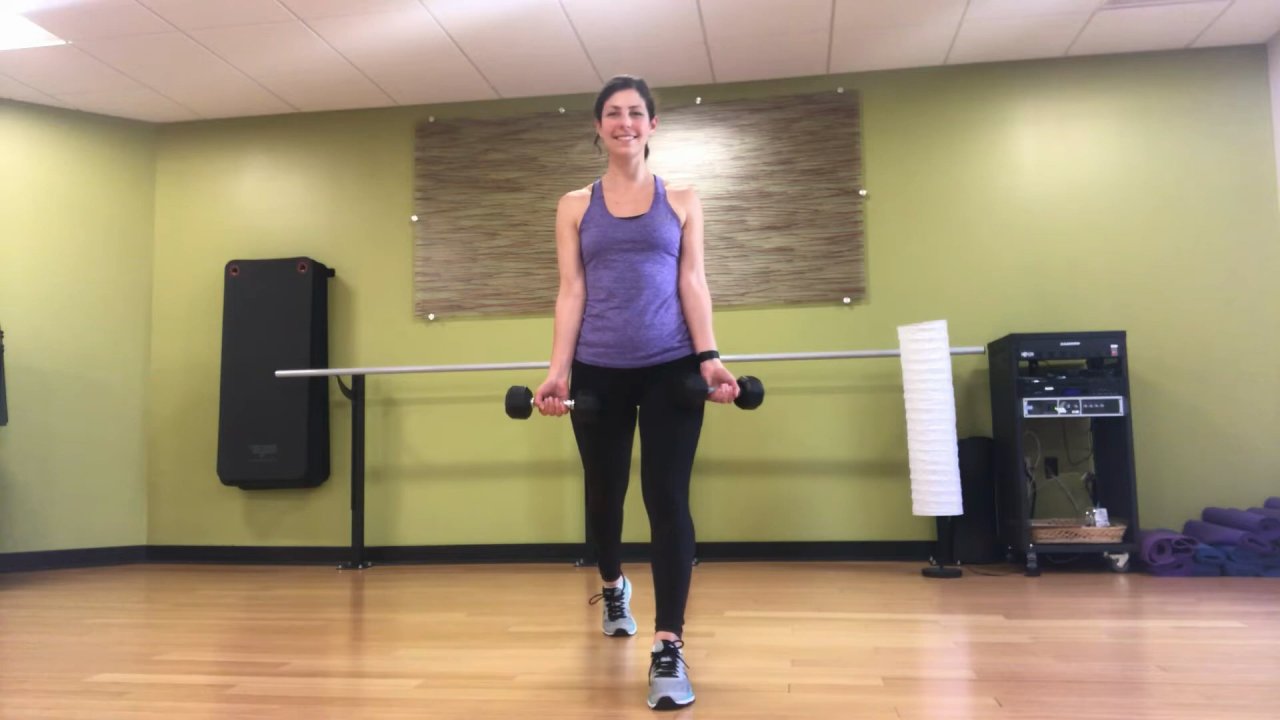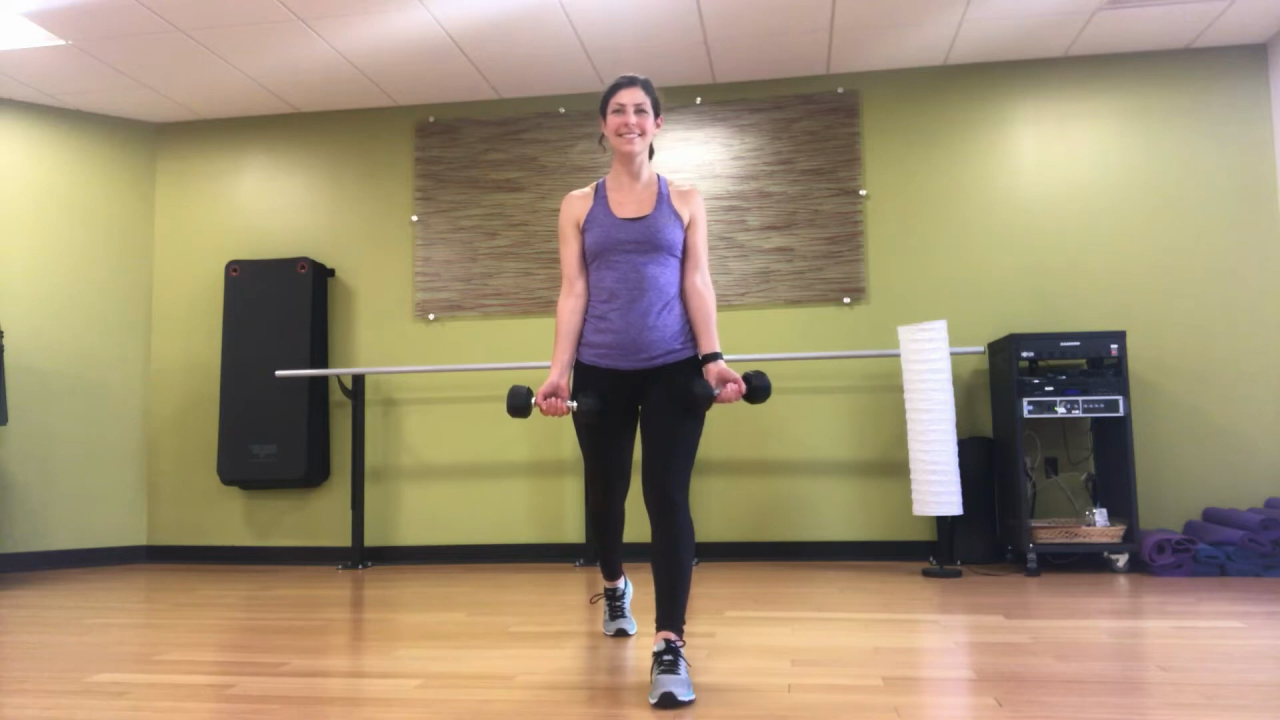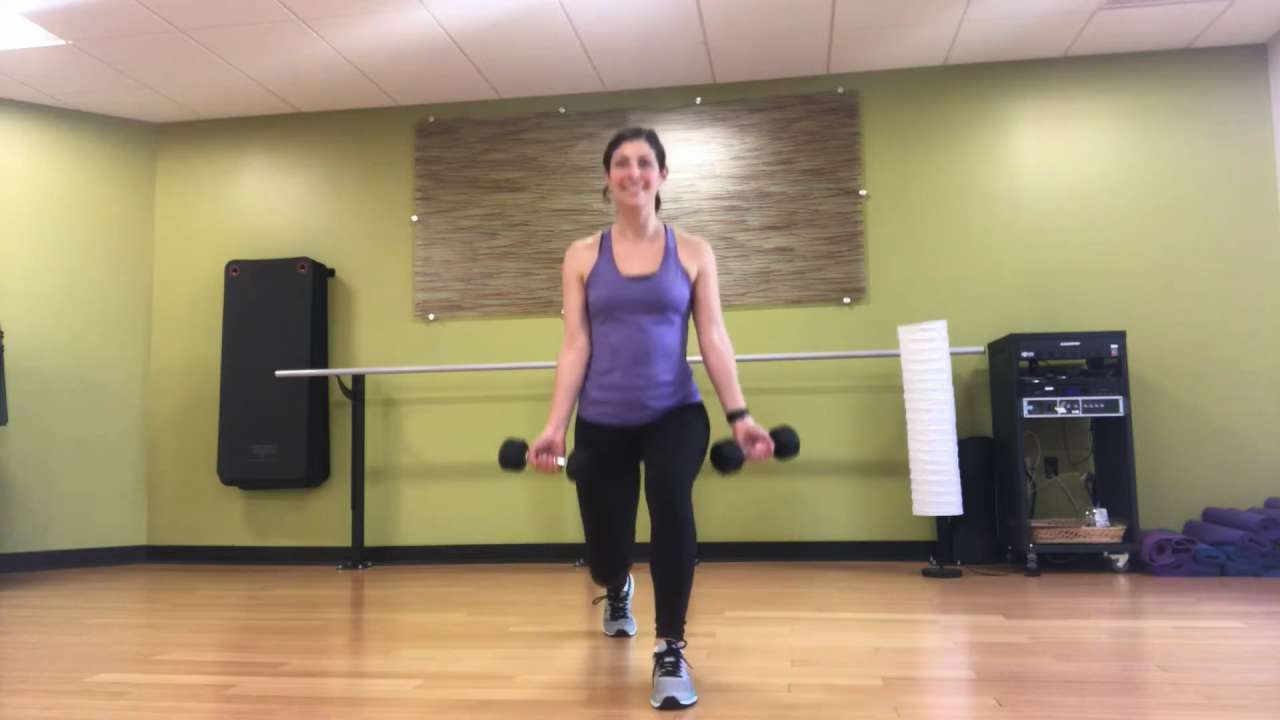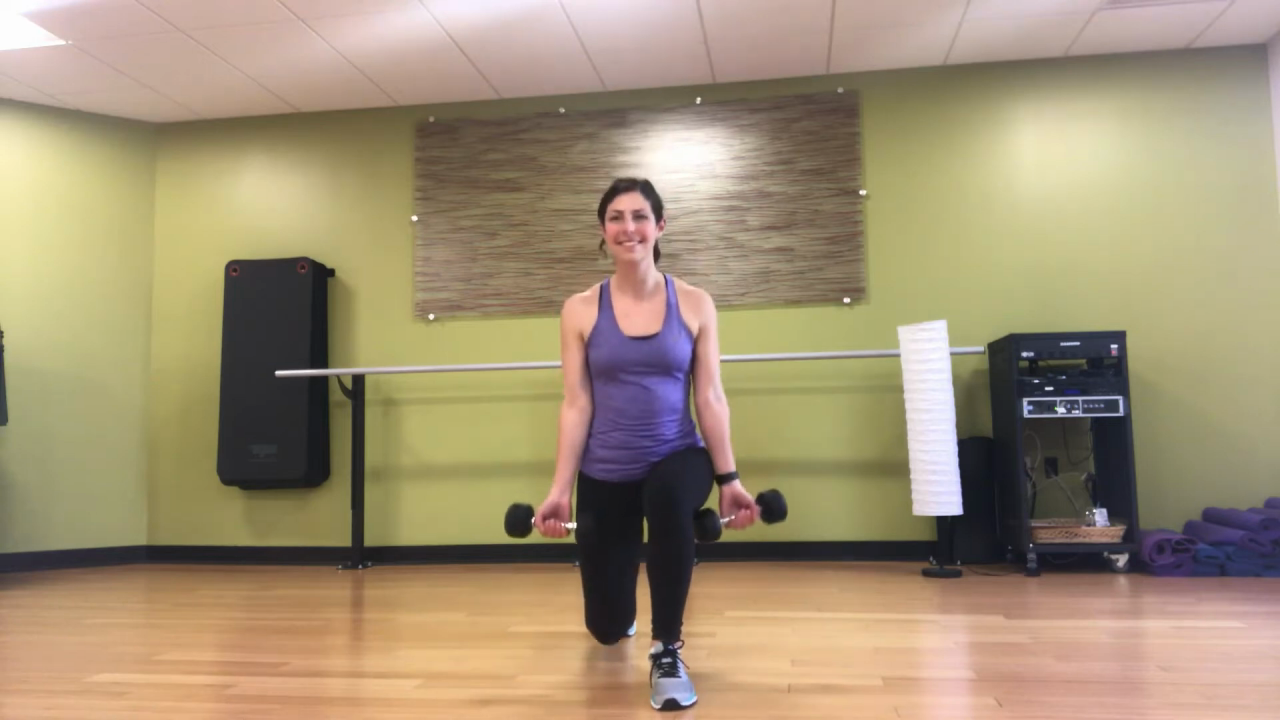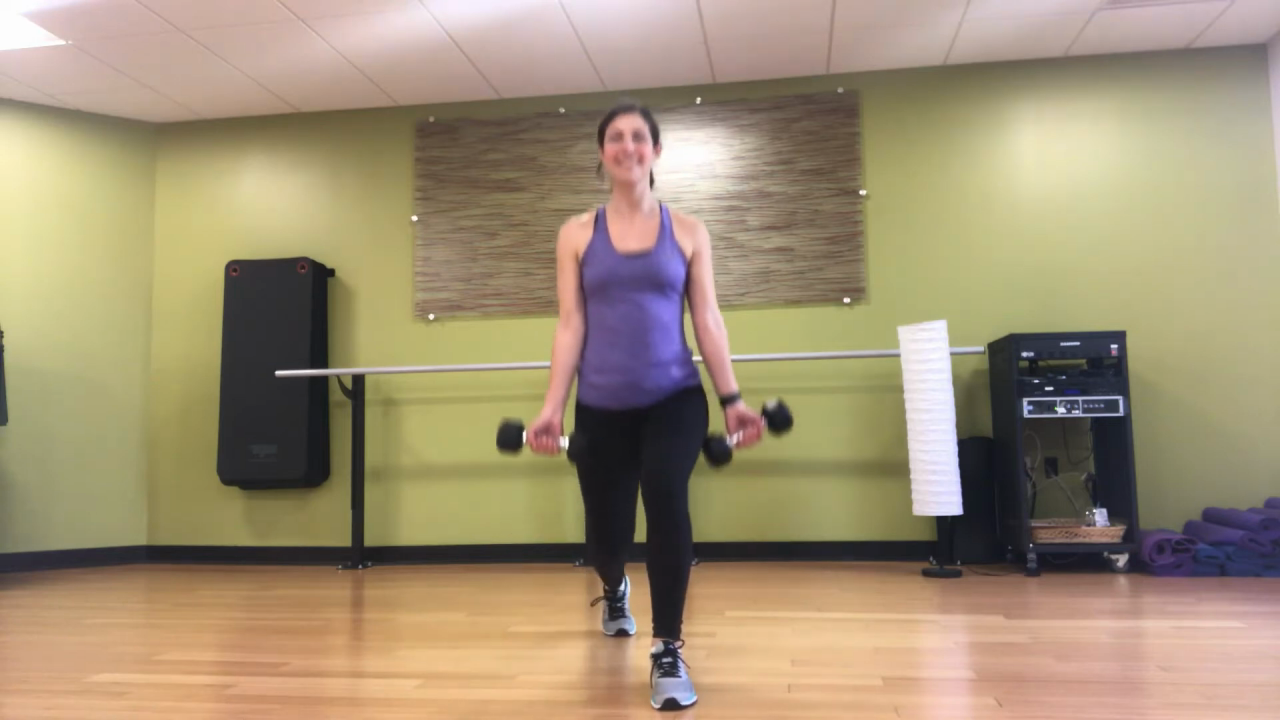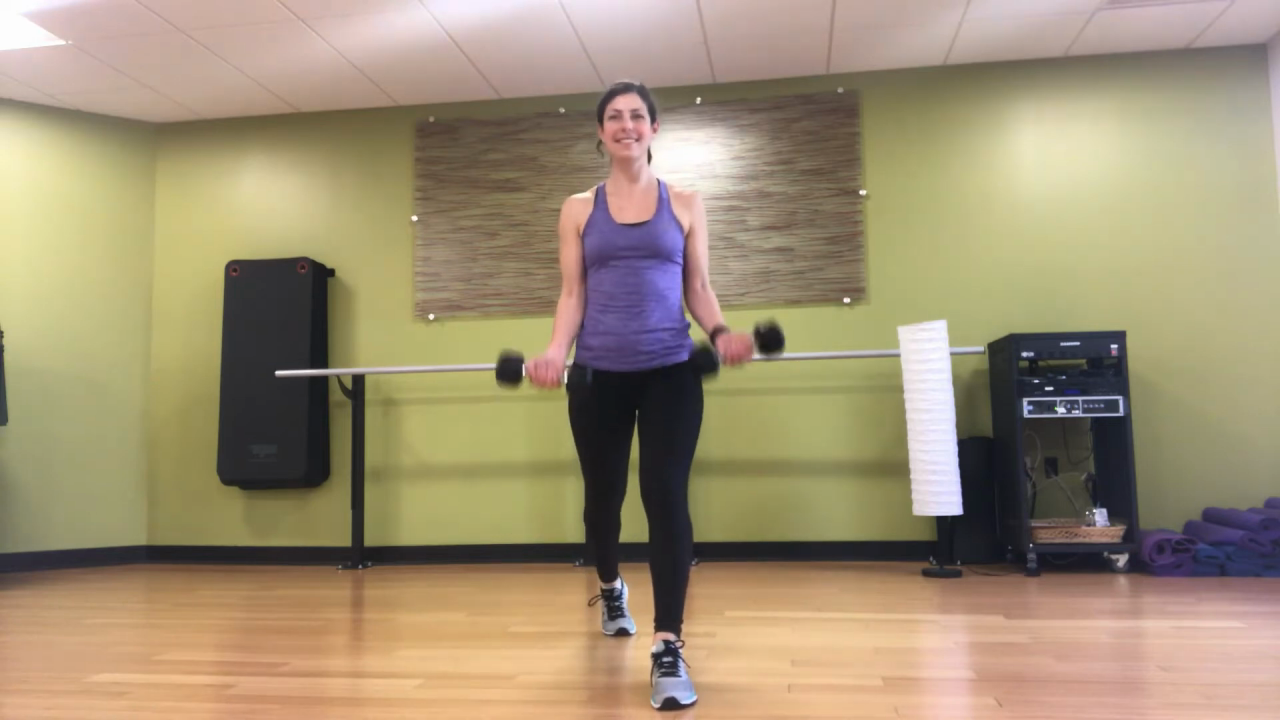
dt=0.4s
person 1, frame 1
left shoulder: (681, 199)
right shoulder: (575, 205)
left elbow: (692, 283)
right elbow: (571, 292)
left wrist: (710, 358)
right wrist: (558, 371)
left hip: (669, 366)
right hip: (600, 370)
left knee: (667, 496)
right knee: (604, 492)
left ankle: (668, 648)
right ankle: (613, 586)
person 1, frame 2
left shoulder: (685, 199)
right shoulder: (578, 204)
left elbow: (697, 283)
right elbow: (573, 291)
left wrist: (713, 358)
right wrist: (559, 370)
left hip: (671, 367)
right hip: (601, 370)
left knee: (667, 496)
right knee: (605, 492)
left ankle: (669, 647)
right ankle: (614, 586)
person 1, frame 3
left shoulder: (693, 252)
right shoulder: (582, 256)
left elbow: (713, 336)
right elbow: (574, 345)
left wrist: (739, 414)
right wrist: (555, 424)
left hip: (675, 411)
right hip: (603, 421)
left knee: (670, 495)
right knee: (606, 554)
left ankle: (670, 650)
right ankle: (619, 590)
person 1, frame 4
left shoulder: (695, 304)
right shoulder: (580, 310)
left elbow: (709, 397)
right elbow: (576, 405)
left wrist: (728, 478)
right wrist: (561, 487)
left hip: (678, 456)
right hip: (605, 473)
left knee: (669, 499)
right knee: (608, 625)
left ankle: (667, 652)
right ankle: (621, 610)
person 1, frame 5
left shoulder: (688, 230)
right shoulder: (577, 233)
left elbow: (707, 319)
right elbow: (570, 327)
left wrist: (731, 398)
right wrist: (552, 407)
left hip: (673, 397)
right hip: (602, 405)
left knee: (665, 493)
right knee: (607, 533)
left ankle: (667, 650)
right ankle: (615, 590)
person 1, frame 6
left shoulder: (685, 203)
right shoulder: (579, 209)
left elbow: (698, 287)
right elbow: (572, 294)
left wrist: (722, 333)
right wrist: (555, 352)
left hip: (670, 371)
right hip: (599, 374)
left knee: (666, 495)
right knee: (603, 494)
left ankle: (668, 649)
right ankle: (611, 589)
